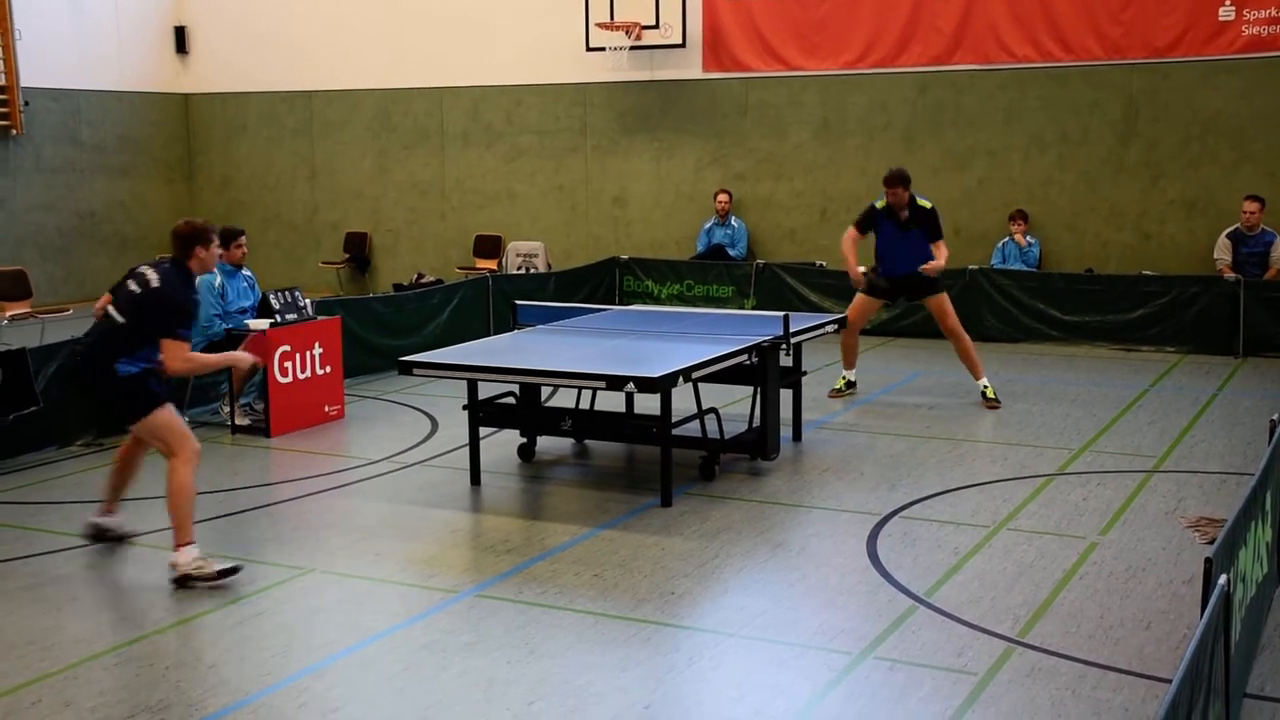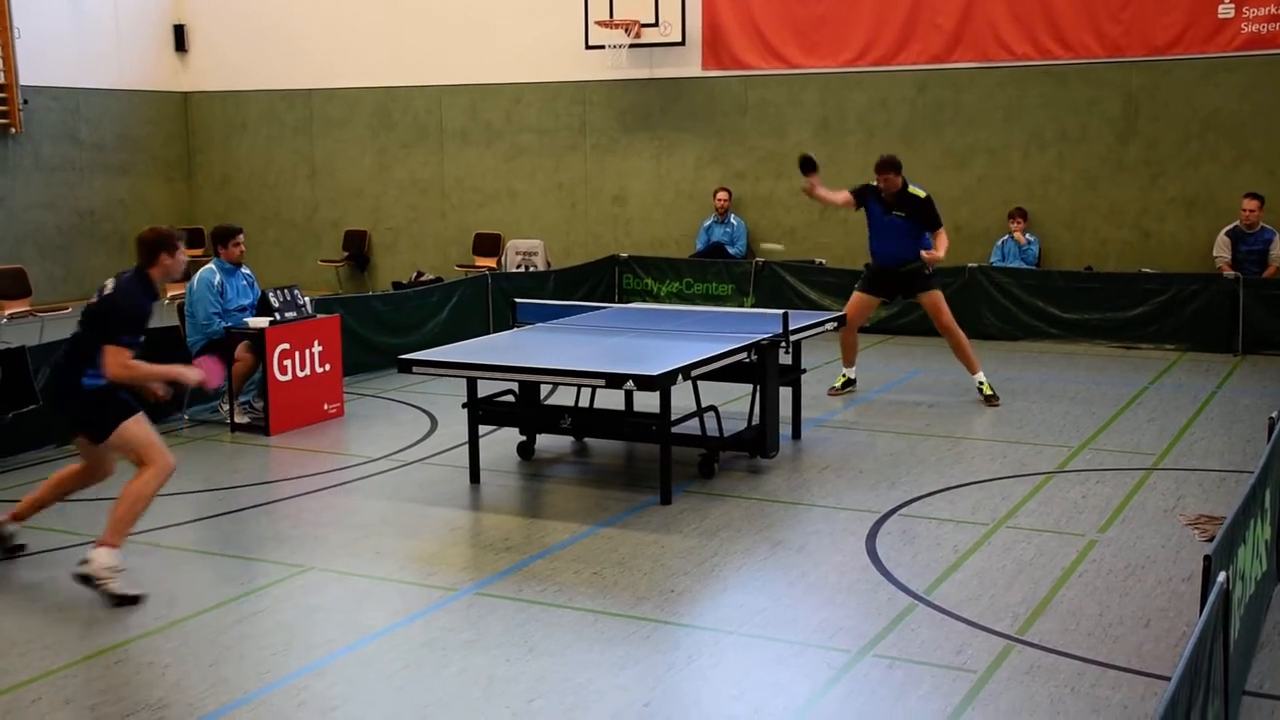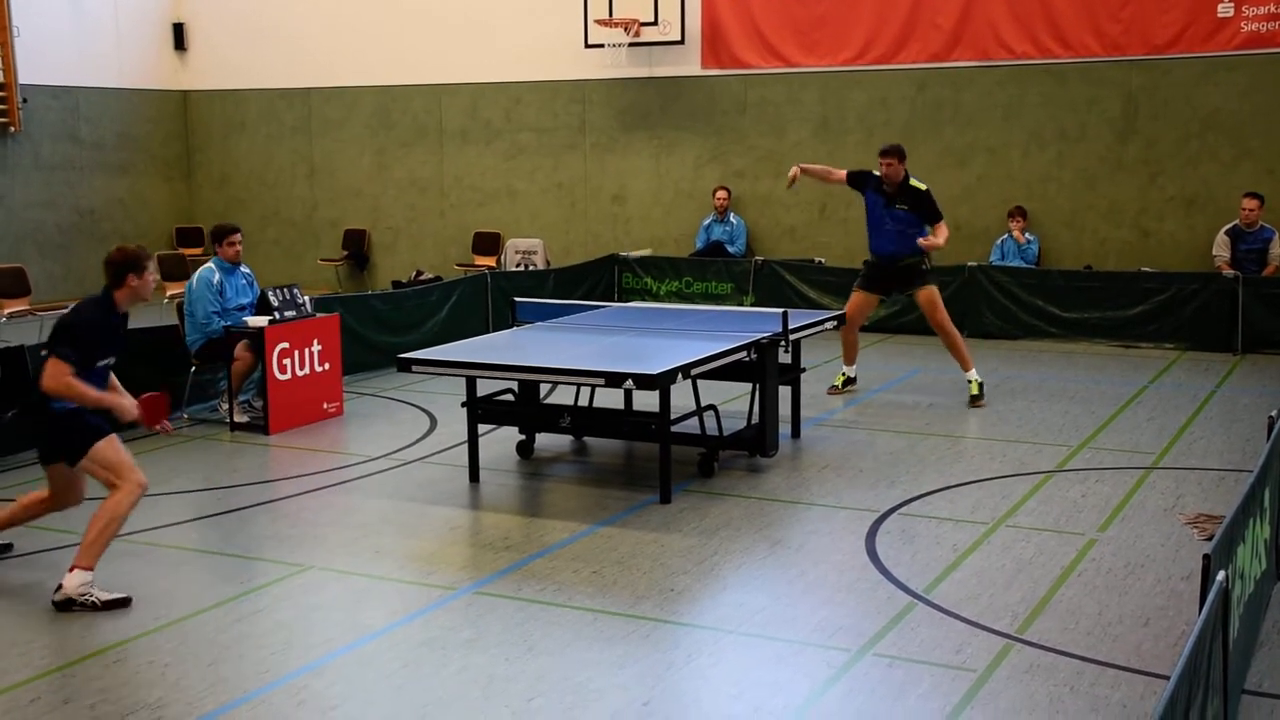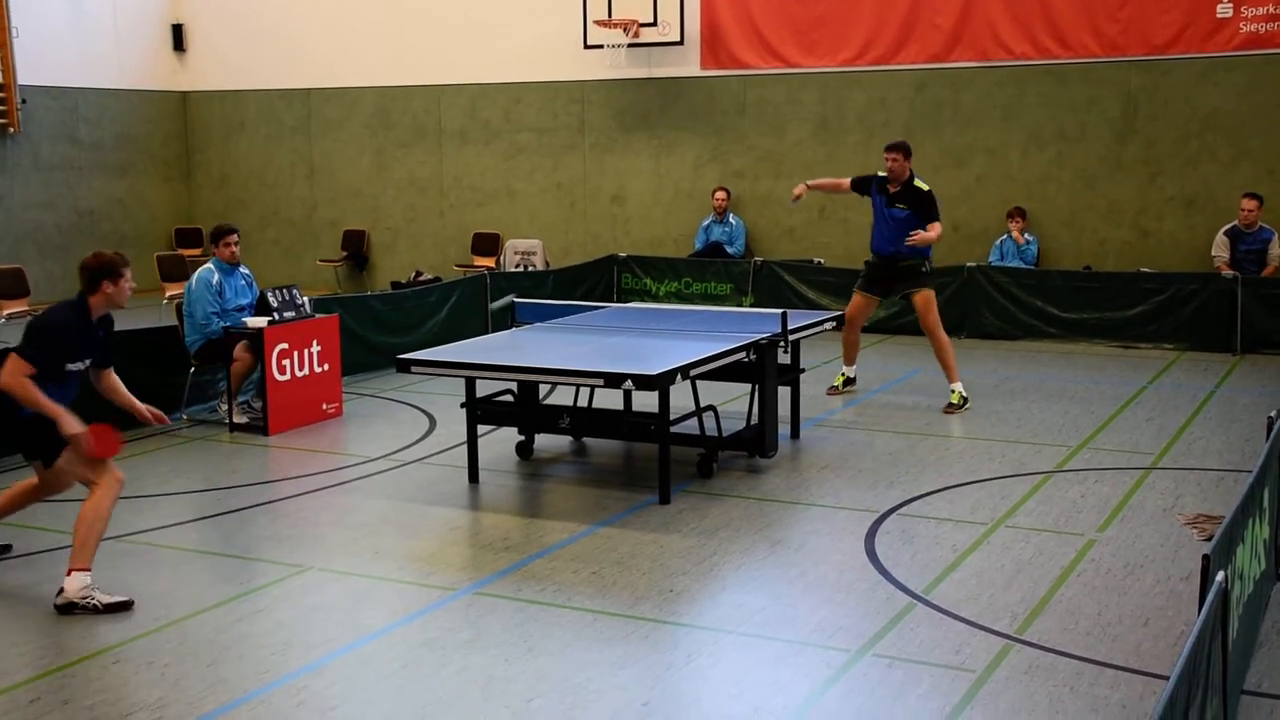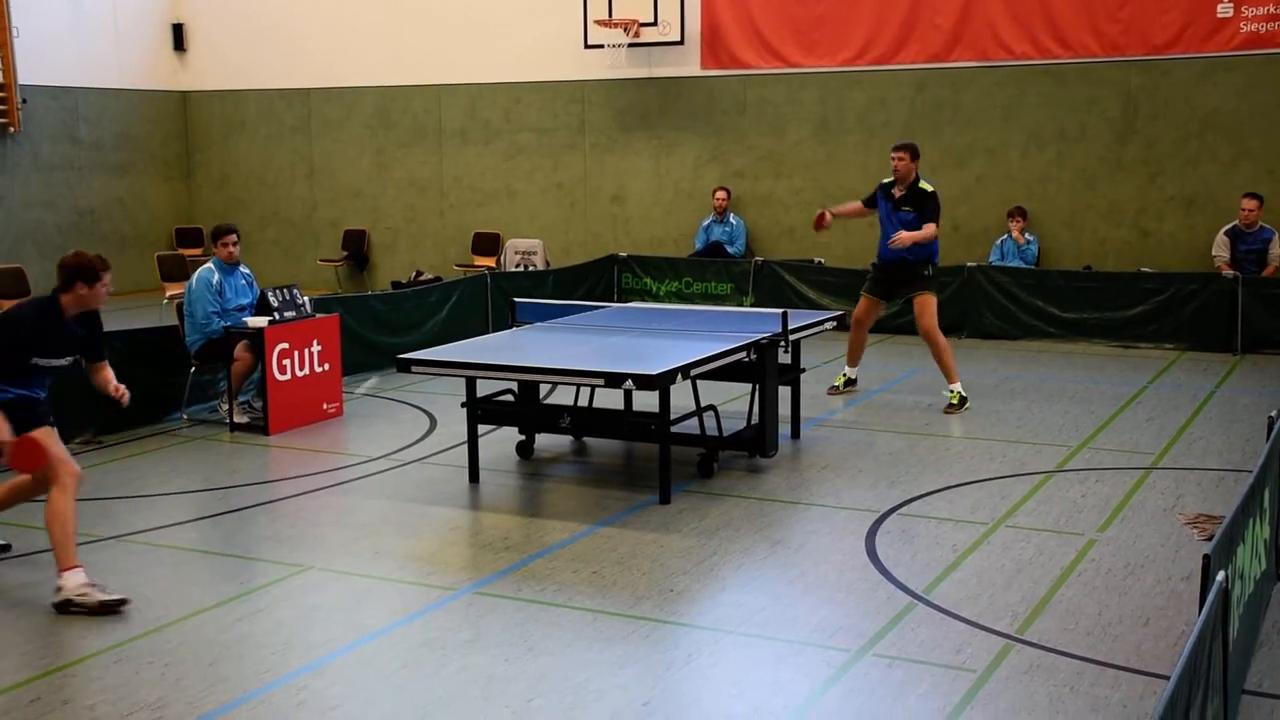
dt=0.1s
person 1, frame 1
left shoulder: (147, 270)
right shoulder: (179, 295)
left elbow: (101, 309)
right elbow: (174, 363)
right wrist: (234, 359)
left hip: (100, 363)
right hip: (116, 374)
left knee: (142, 437)
right knee: (185, 452)
left ankle: (105, 518)
right ankle: (186, 558)
person 1, frame 2
left shoulder: (132, 287)
right shoulder: (129, 302)
right elbow: (117, 370)
left wrist: (146, 381)
right wrist: (177, 373)
left hip: (85, 383)
right hip: (89, 389)
left knee: (97, 468)
right knee: (160, 464)
right ankle: (102, 560)
person 1, frame 3
left shoulder: (116, 318)
right shoulder: (89, 321)
right elbow: (53, 382)
left wrist: (131, 406)
right wrist: (116, 404)
left hip: (69, 414)
right hip: (63, 418)
left knee: (69, 494)
right knee: (131, 483)
right ankle: (76, 583)
person 1, frame 4
left shoulder: (101, 322)
right shoulder: (59, 323)
left elbow: (103, 376)
left wrist: (136, 406)
right wrist: (62, 416)
left hip: (50, 412)
left knee: (52, 483)
right knee: (108, 480)
right ankle: (77, 586)
person 1, frame 5
left shoulder: (87, 318)
left elbow: (98, 367)
left wrist: (115, 387)
left hip: (29, 402)
left knee: (45, 480)
right knee: (67, 475)
right ankle: (72, 584)
person 2, frame 1
left shoulder: (926, 210)
right shoulder: (878, 209)
left elbow: (939, 245)
right elbow: (851, 236)
left wrist: (938, 264)
right wrist: (852, 267)
left hip: (921, 274)
right hip: (885, 274)
left knee: (952, 328)
right knee: (850, 323)
left ankle: (984, 385)
right ankle: (848, 378)
person 2, frame 2
left shoulder: (920, 199)
right shoulder: (868, 191)
left elbow: (940, 234)
right elbow: (838, 198)
left wrist: (940, 253)
right wrist: (816, 191)
left hip: (915, 269)
right hip: (881, 270)
left knee: (946, 324)
right knee: (849, 320)
left ankle: (980, 381)
right ankle: (848, 376)
person 2, frame 3
left shoulder: (919, 192)
right shoulder: (871, 181)
left elbow: (940, 227)
right elbow: (833, 175)
left wrist: (939, 241)
right wrist: (801, 168)
left hip: (913, 264)
right hip: (880, 263)
left knee: (940, 321)
right knee: (850, 318)
left ankle: (972, 378)
right ankle: (848, 375)
person 2, frame 4
left shoulder: (921, 193)
right shoulder: (876, 182)
left elbow: (936, 228)
right elbow: (841, 185)
left wrist: (929, 237)
right wrist: (808, 185)
left hip: (912, 265)
right hip: (880, 264)
left knee: (931, 325)
right knee: (851, 319)
left ankle: (957, 390)
right ankle: (848, 375)
person 2, frame 5
left shoulder: (926, 193)
right shoulder: (885, 187)
left elbow: (931, 231)
right elbow: (863, 207)
left wrist: (912, 237)
right wrist: (832, 212)
left hip: (918, 268)
right hip: (886, 267)
left knee: (927, 329)
right knee: (858, 321)
left ankle: (957, 391)
right ankle: (849, 376)
person 3, frame 1
left shoulder: (246, 275)
right shoulder: (209, 280)
left elbow: (259, 310)
right elbow: (211, 328)
right wrist: (244, 331)
left hip: (243, 335)
right hip: (210, 343)
left ankle: (262, 400)
right ankle: (229, 403)
person 3, frame 2
left shoulder: (245, 273)
right shoulder: (207, 278)
left elbow: (259, 307)
right elbow: (209, 326)
right hip: (209, 341)
right knee: (248, 353)
right ankle: (228, 402)
person 3, frame 3
left shoulder: (244, 272)
right shoulder: (206, 277)
left elbow: (258, 307)
right elbow: (209, 325)
right hip: (208, 341)
right knee: (247, 352)
left ankle: (261, 398)
right ankle: (228, 401)
person 3, frame 4
left shoulder: (243, 272)
right shoulder: (205, 278)
left elbow: (257, 307)
right elbow: (208, 325)
right hip: (207, 341)
right knee: (246, 353)
left ankle: (261, 398)
right ankle: (228, 402)
person 3, frame 5
left shoulder: (244, 272)
right shoulder: (205, 278)
left elbow: (257, 307)
right elbow: (209, 325)
right hip: (207, 341)
right knee: (247, 352)
left ankle: (260, 398)
right ankle: (228, 402)
